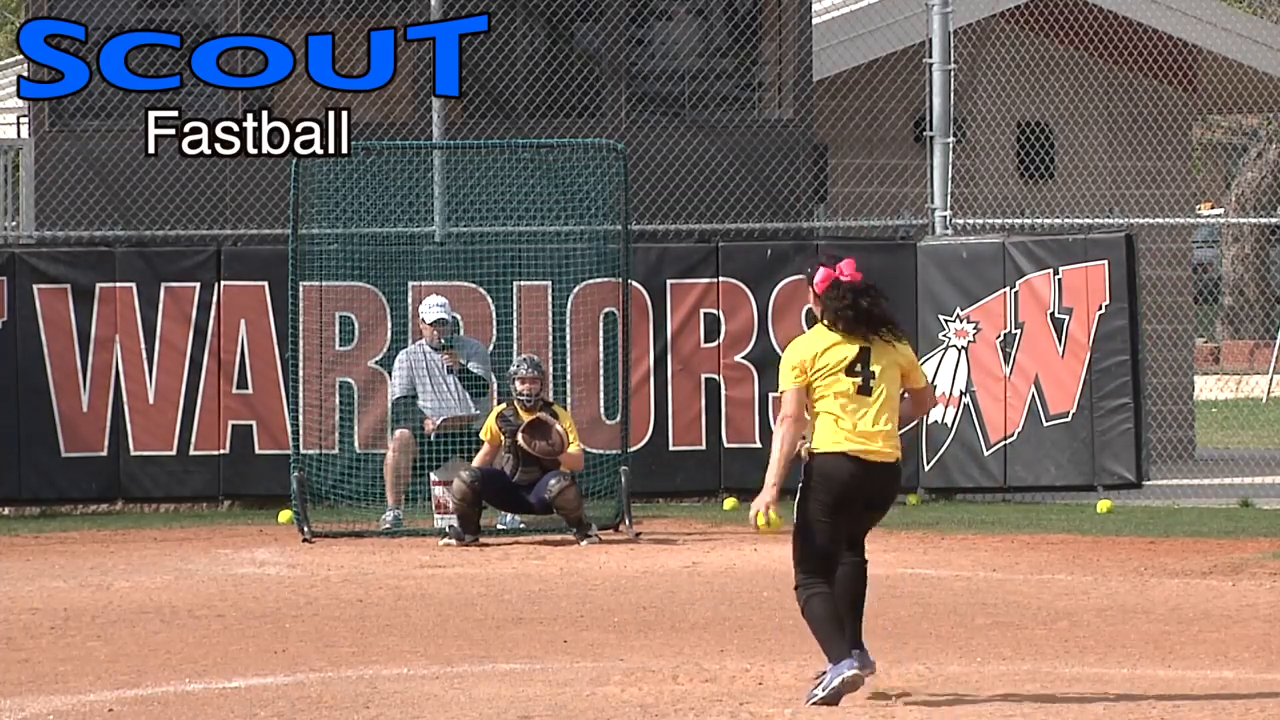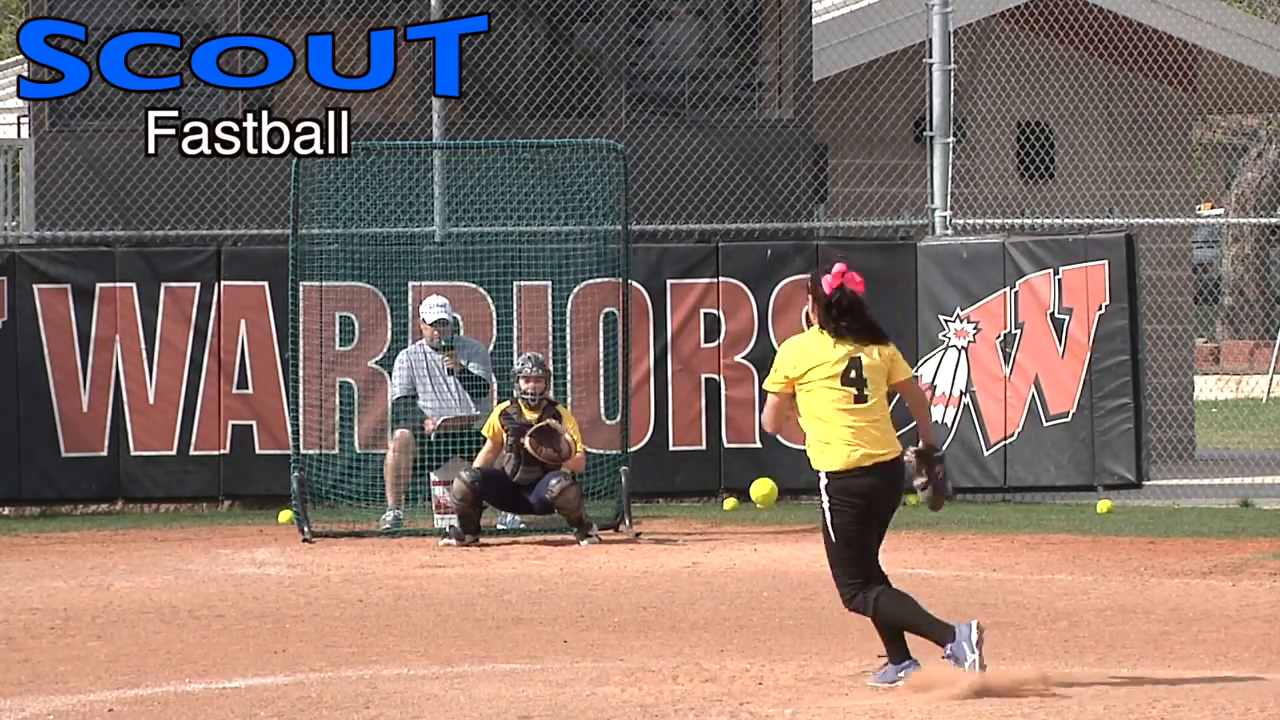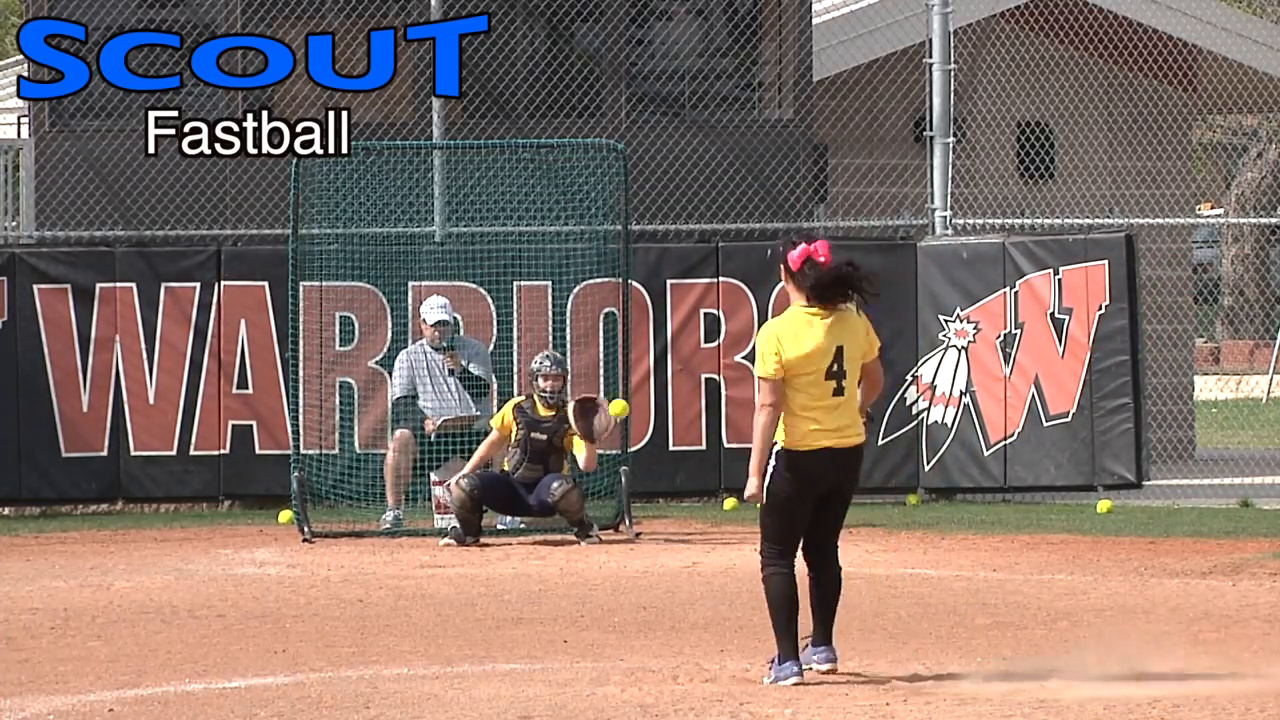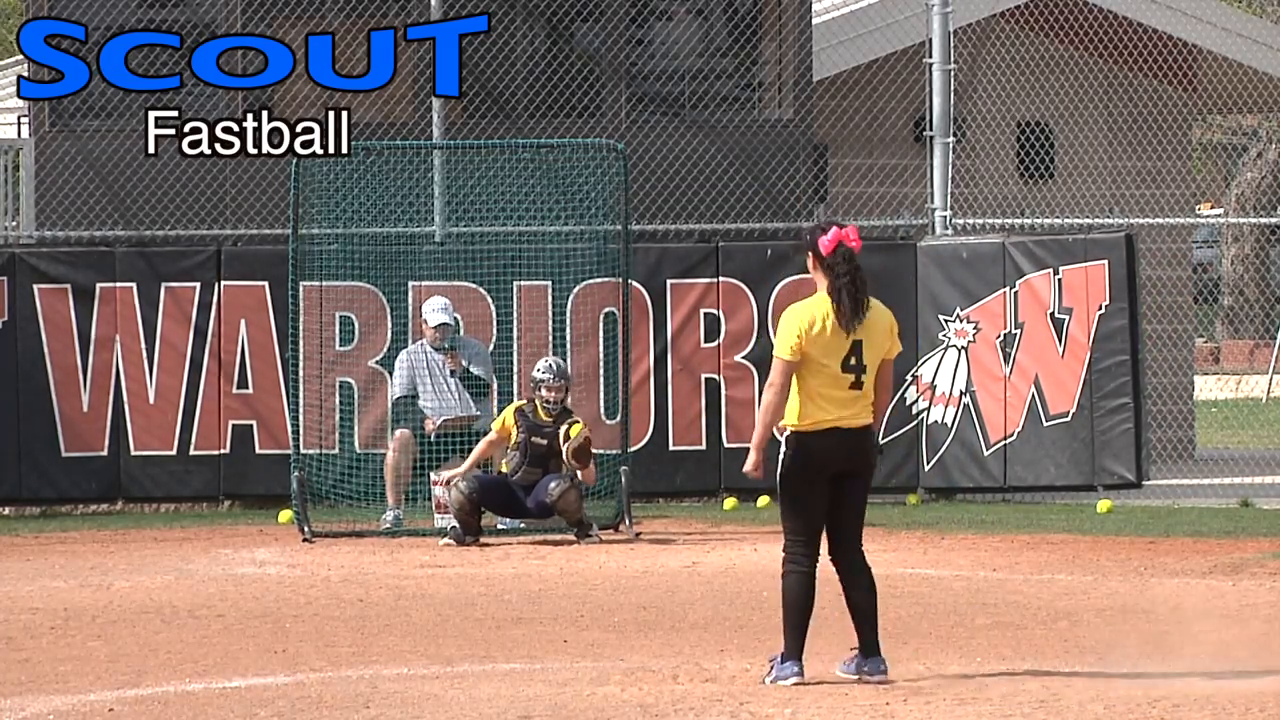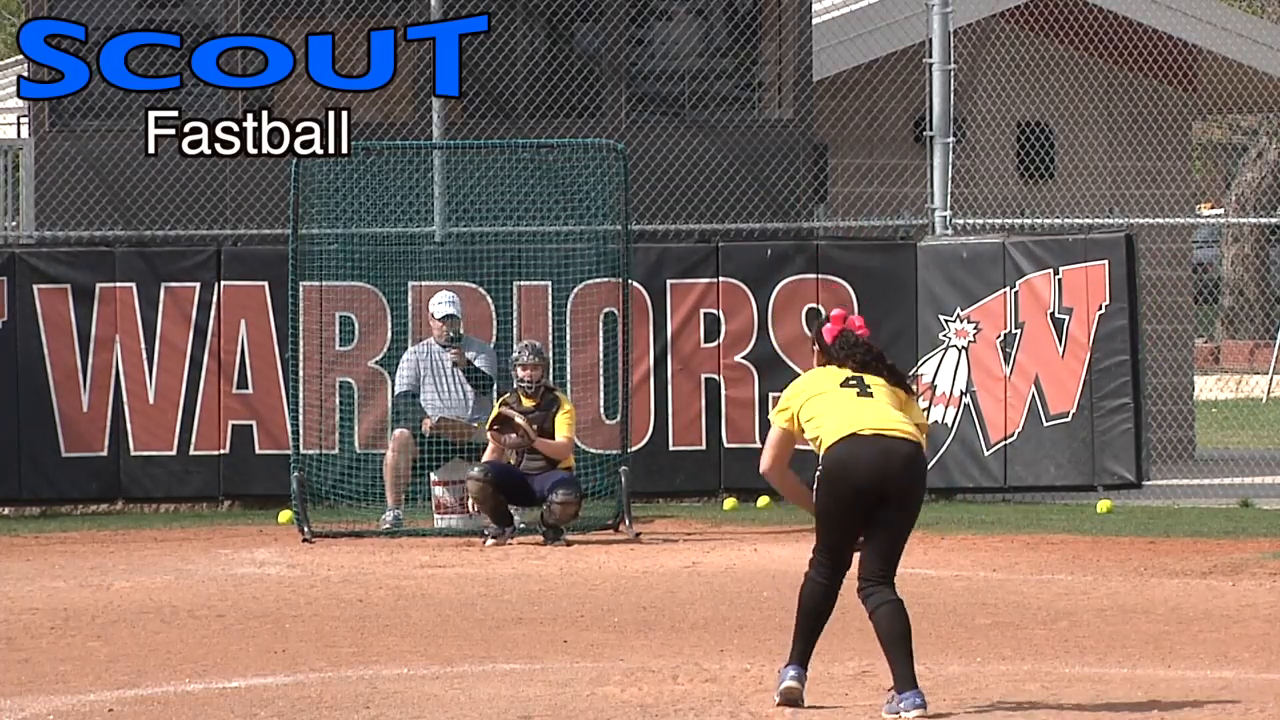
dt=0.4s
person 1, frame 1
left shoulder: (803, 348)
right shoulder: (891, 340)
left elbow: (789, 421)
right elbow: (923, 397)
left wrist: (770, 488)
left hip: (832, 468)
right hip: (884, 470)
left knee: (813, 579)
right knee: (848, 547)
left ankle: (841, 661)
right ankle: (852, 652)
person 1, frame 2
left shoulder: (794, 351)
right shoulder: (879, 344)
left elbow: (772, 423)
right elbow: (916, 399)
right wrist: (928, 448)
left hip: (846, 480)
right hip: (889, 471)
left knee: (860, 590)
right knee: (863, 566)
left ankle: (951, 636)
right ankle: (900, 659)
person 1, frame 3
left shoulder: (777, 332)
right shoulder: (854, 319)
left elbow: (768, 409)
right elbow: (873, 382)
left wrist: (756, 474)
left hip: (799, 457)
right hip: (848, 453)
left knee: (777, 557)
right knee: (821, 550)
left ankle: (788, 661)
right ankle: (822, 647)
person 1, frame 4
left shoulder: (801, 316)
right shoulder: (881, 316)
left elbow: (777, 387)
right elbow: (884, 389)
left wrist: (756, 448)
left hip: (809, 442)
right hip: (858, 443)
left knee: (800, 552)
right knee: (848, 548)
left ankle: (791, 661)
right ankle: (870, 656)
person 1, frame 5
left shoulder: (801, 386)
right shoulder: (892, 381)
left elbow: (770, 465)
right elbow: (922, 434)
left wrist: (814, 503)
left hip: (847, 457)
right hip: (905, 457)
left knee: (826, 567)
right knee: (877, 581)
left ankle: (795, 671)
person 2, frame 1
left shoulder: (472, 349)
right shoulder: (405, 357)
left elbow: (481, 389)
right elbow: (397, 405)
left wrist: (458, 368)
right wrist: (420, 419)
left hip: (466, 429)
right hip: (420, 431)
right knee: (399, 437)
right ankle: (393, 512)
person 2, frame 2
left shoulder: (474, 349)
right shoulder: (408, 357)
left elbow: (482, 391)
right elbow: (401, 404)
left wrist: (460, 370)
right wrist: (422, 421)
left hip: (473, 429)
right hip: (429, 431)
right knee: (401, 438)
right ankle: (393, 511)
person 2, frame 3
left shoulder: (474, 349)
right shoulder: (408, 357)
left elbow: (482, 391)
right elbow: (401, 404)
left wrist: (460, 370)
right wrist: (422, 420)
left hip: (473, 429)
right hip: (429, 432)
right knee: (401, 438)
right ankle: (393, 510)
person 2, frame 4
left shoulder: (475, 349)
right shoulder: (409, 356)
left elbow: (483, 392)
right elbow: (401, 403)
left wrist: (461, 371)
right wrist: (422, 420)
left hip: (473, 429)
right hip: (429, 431)
right knee: (401, 438)
right ankle: (393, 510)
person 2, frame 5
left shoulder: (480, 349)
right shoulder: (415, 354)
left elbow: (486, 387)
right elbow: (403, 398)
left wrist: (464, 363)
right wrist: (421, 419)
left hip: (473, 429)
right hip: (430, 431)
right knee: (400, 437)
right ankle: (393, 511)
person 3, frame 1
left shoulder: (557, 416)
right shoulder: (500, 414)
left elbow: (578, 463)
right elbow: (487, 453)
right wrist: (462, 485)
left hip: (544, 487)
right hip: (510, 485)
left knee: (562, 485)
right knee: (466, 479)
left ankle: (583, 529)
right ankle: (466, 532)
person 3, frame 2
left shoulder: (560, 416)
right shoulder: (503, 413)
left elbow: (580, 465)
right elbow: (490, 451)
right wrist: (466, 486)
left hip: (545, 490)
right hip: (511, 486)
left knee: (562, 484)
right knee: (465, 480)
left ankle: (584, 529)
right ankle: (467, 531)
person 3, frame 3
left shoulder: (570, 418)
right shoulder: (516, 407)
left elbow: (587, 465)
right elbow: (493, 443)
left wrist: (589, 439)
right wrist: (464, 473)
left hip: (545, 492)
right hip: (512, 486)
left knee: (563, 487)
right knee: (465, 488)
left ankle: (584, 529)
right ankle: (468, 532)
person 3, frame 4
left shoulder: (571, 425)
right shoulder: (517, 411)
left elbow: (589, 479)
right elbow: (491, 441)
left wrist: (583, 465)
right wrist: (463, 470)
left hip: (543, 496)
right hip: (509, 487)
left knee: (562, 487)
right knee: (461, 491)
left ankle: (583, 529)
right ankle: (468, 532)
person 3, frame 5
left shoulder: (559, 404)
right shoulder: (506, 404)
left elbow: (564, 450)
right elbow: (494, 449)
left wrist: (532, 439)
right wrist: (478, 483)
left hip: (551, 475)
right hip: (517, 476)
left knee: (567, 498)
right knee: (477, 477)
left ankle: (550, 527)
right ankle: (502, 526)
